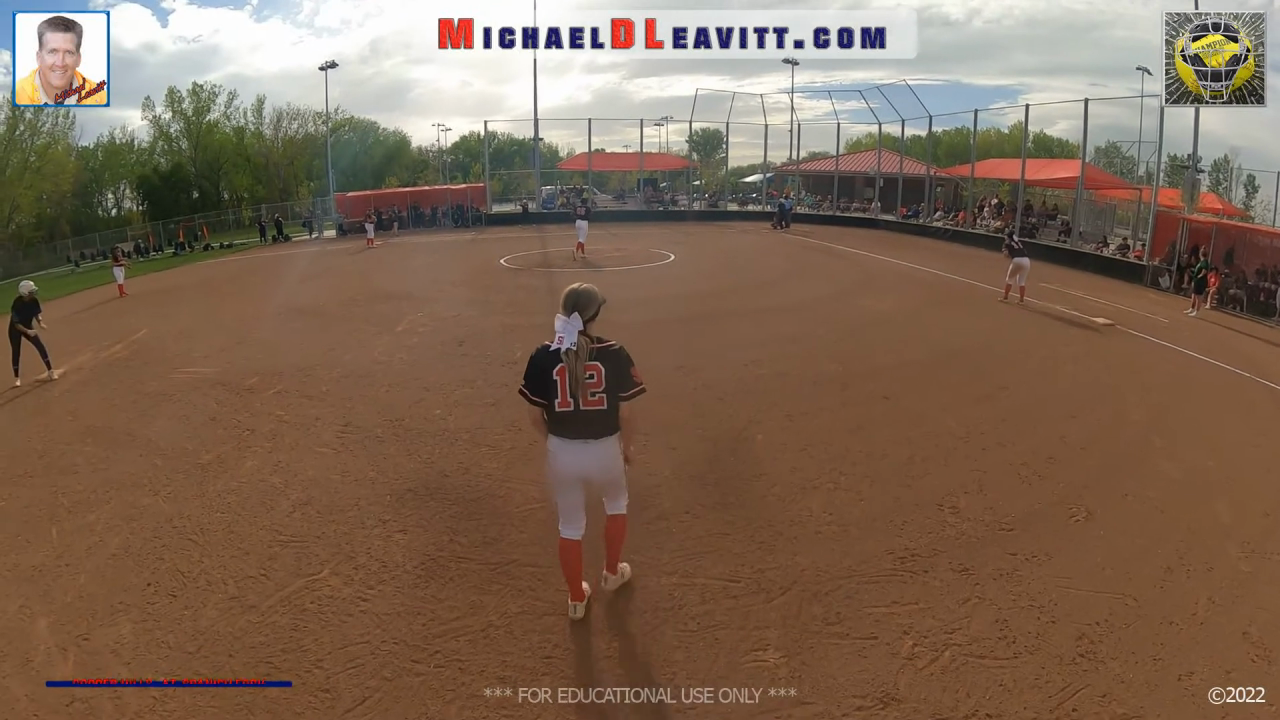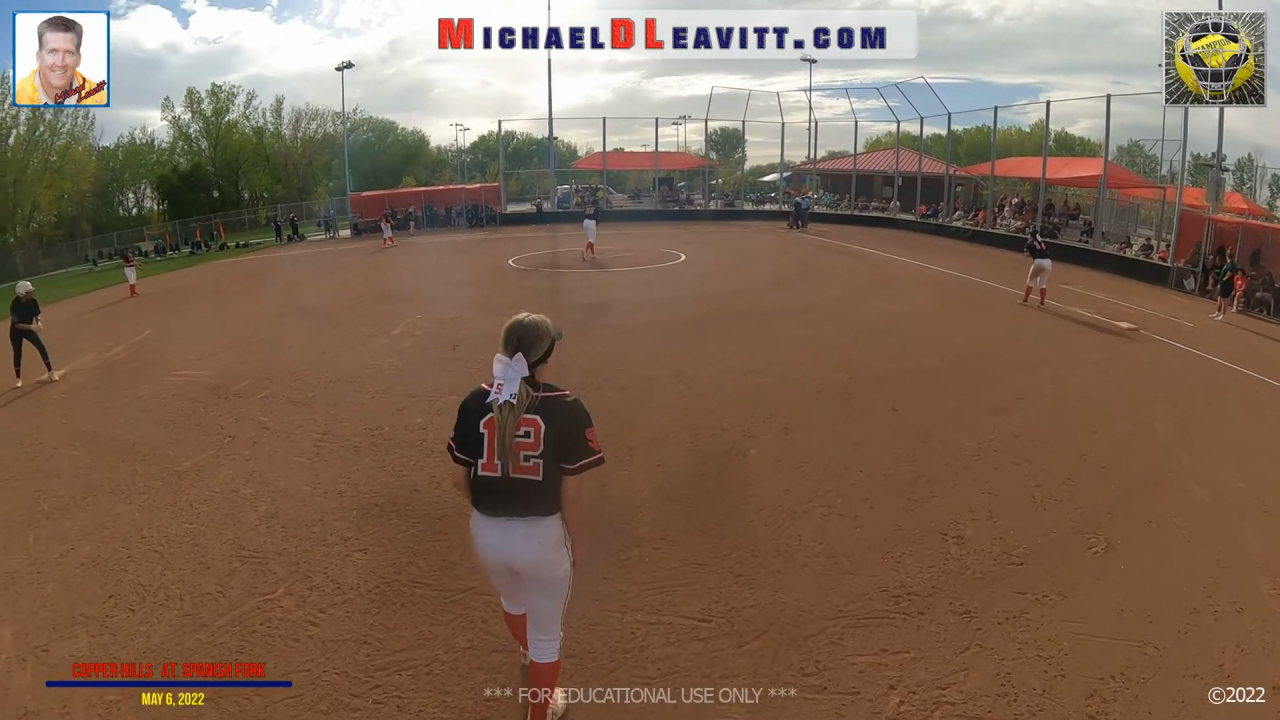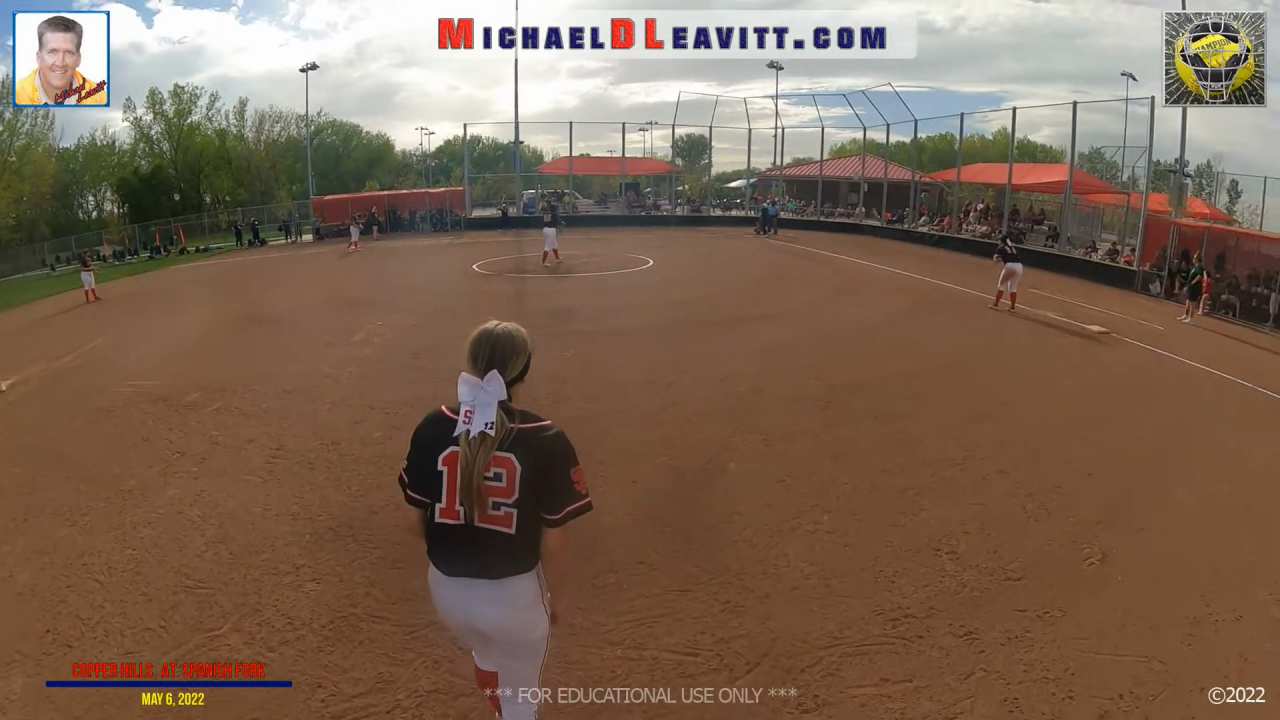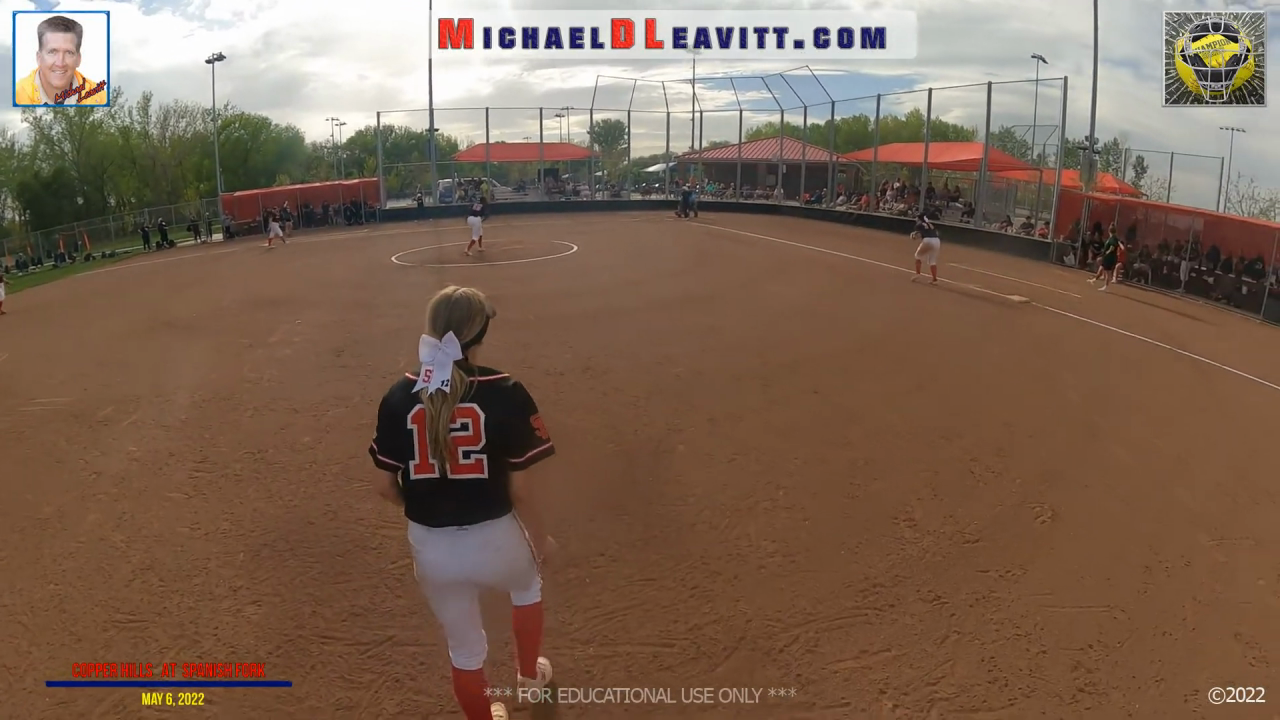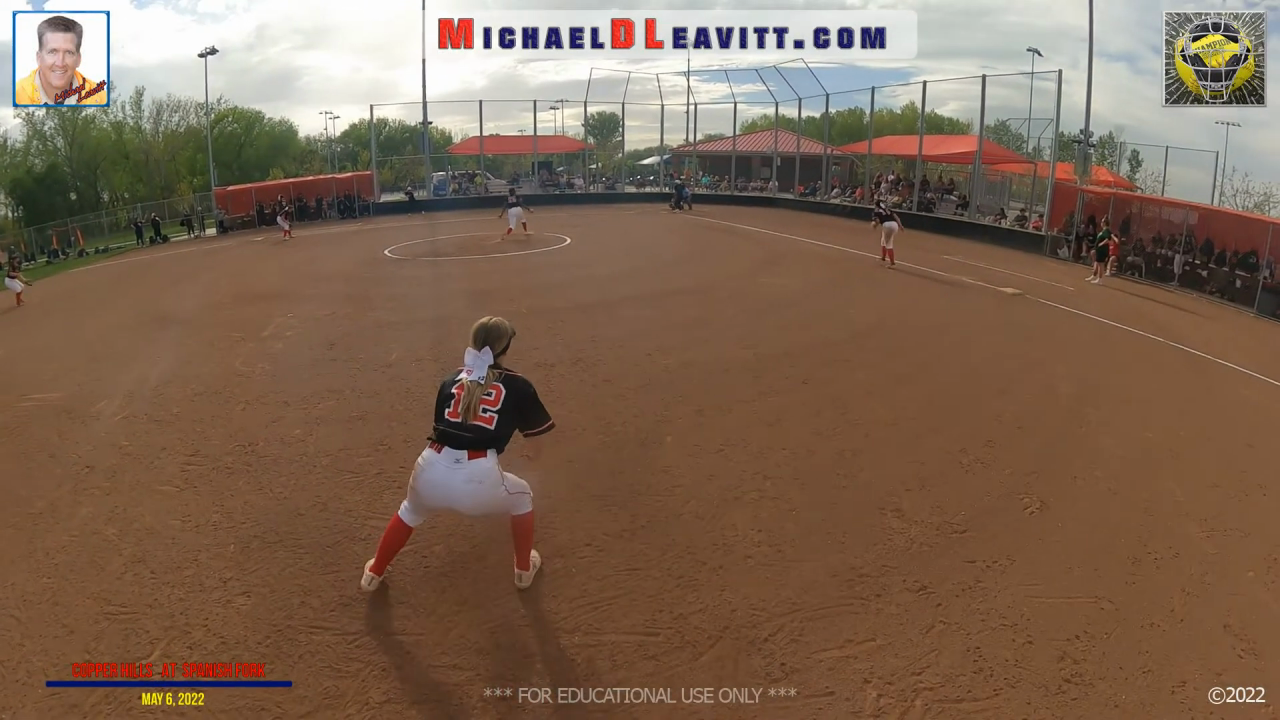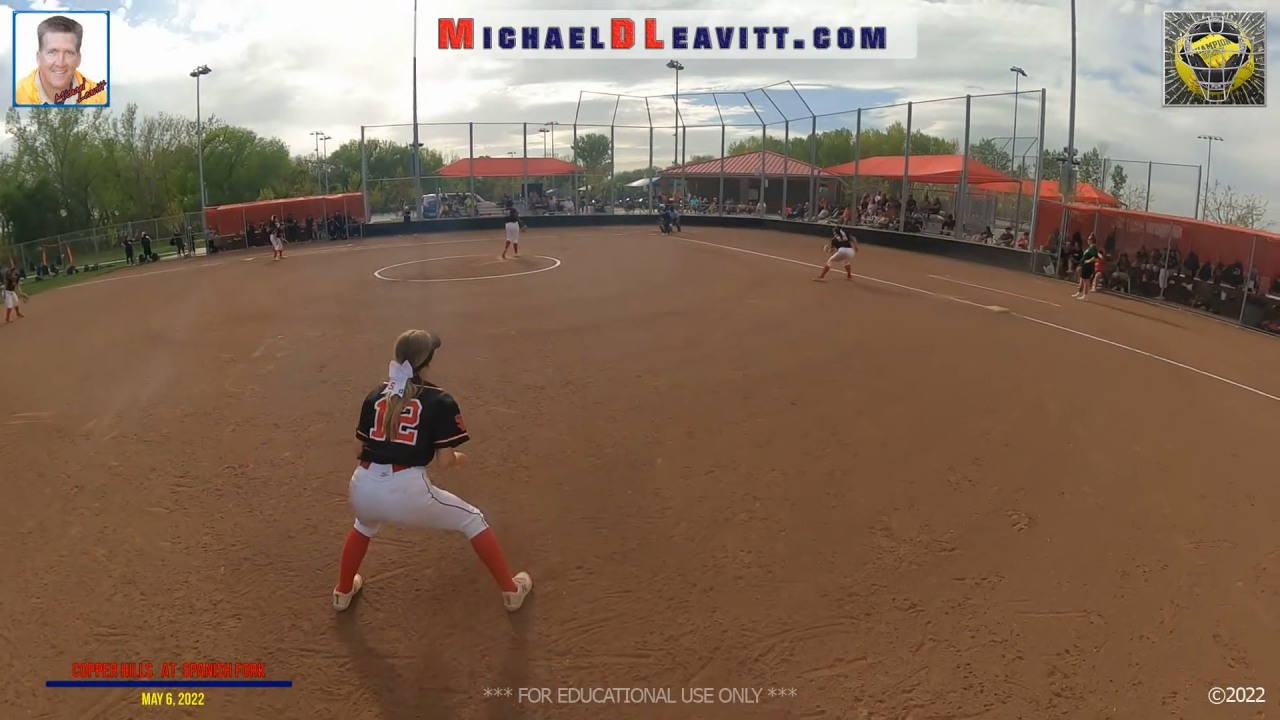
dt=0.7s
person 1, frame 1
left shoulder: (543, 356)
right shoulder: (614, 355)
left elbow: (536, 416)
right elbow: (626, 414)
right wrist: (626, 447)
left hip: (561, 453)
right hip: (604, 450)
left knee: (570, 526)
right knee: (616, 503)
right ankle: (612, 573)
person 1, frame 2
left shoulder: (475, 403)
right shoulder: (566, 409)
left elbow: (460, 480)
right elbow: (570, 493)
right wrist: (574, 539)
left hip: (487, 532)
right hip: (542, 535)
left knee: (512, 598)
right knee: (546, 638)
left ankle: (526, 648)
person 1, frame 3
left shoulder: (433, 429)
right shoulder: (547, 442)
left elbow: (415, 519)
right elbow: (552, 544)
right wrist: (556, 595)
left hip: (448, 588)
right hip: (514, 593)
left knee: (486, 656)
person 1, frame 4
left shoulder: (399, 397)
right shoulder: (506, 393)
left elbow: (385, 487)
right elbow: (520, 488)
right wrist: (539, 536)
left hip: (430, 548)
right hip: (495, 539)
left knee: (465, 650)
right knee: (527, 582)
right ankle: (530, 674)
person 1, frame 5
left shoulder: (451, 382)
right shoulder: (520, 387)
right elbow: (534, 446)
left hip: (430, 472)
right hip: (479, 479)
left knee: (411, 511)
right knee: (522, 498)
left ankle: (375, 571)
right ankle: (524, 570)
person 1, frame 6
left shoulder: (375, 396)
right shoulder: (440, 401)
right elbow: (444, 462)
right wrist: (460, 459)
left hip: (363, 487)
right hip: (408, 490)
left knee: (365, 523)
right knee: (472, 520)
left ankle: (343, 591)
right ankle: (511, 590)
